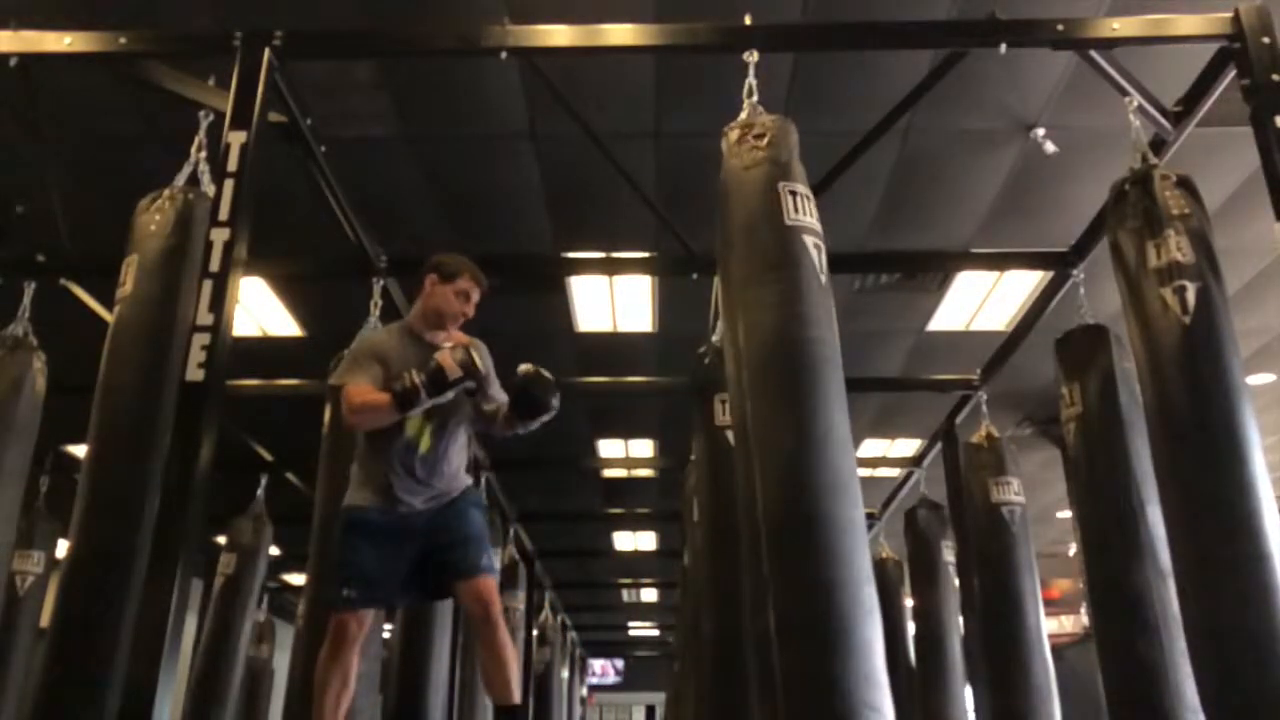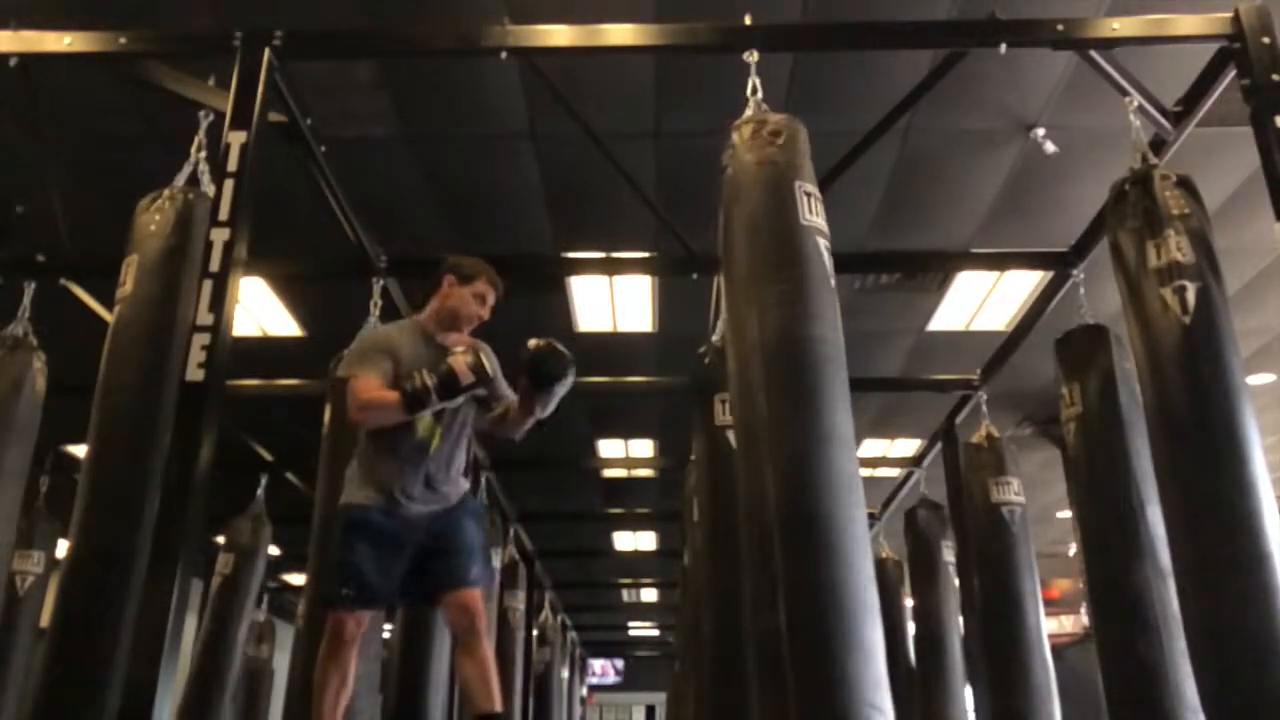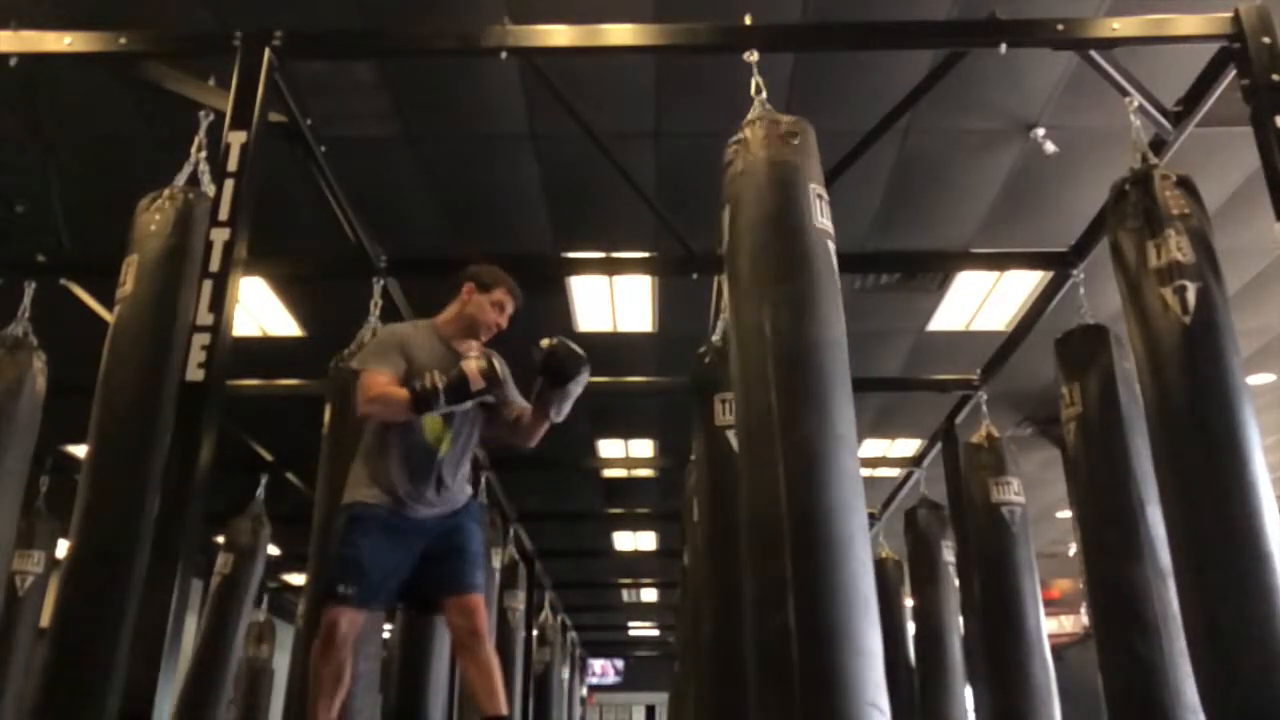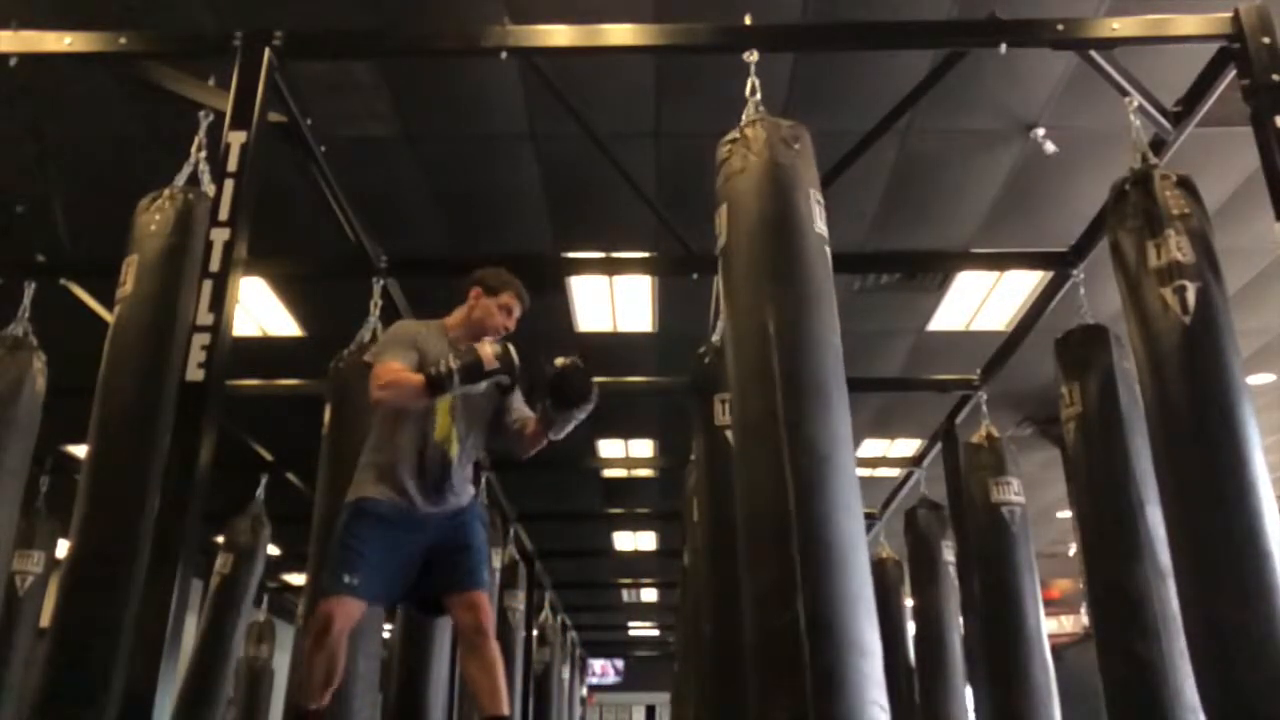
dt=0.2s
person 1, frame 1
left shoulder: (473, 353)
right shoulder: (375, 345)
left elbow: (498, 422)
right elbow: (354, 411)
left wrist: (531, 404)
right wrist: (428, 384)
left hip: (448, 501)
right hip: (377, 507)
left knee: (486, 606)
right knee: (347, 626)
person 1, frame 2
left shoulder: (479, 357)
right shoulder: (384, 340)
left elbow: (511, 426)
right elbow: (361, 408)
left wrist: (543, 389)
right wrist: (438, 388)
left hip: (445, 507)
right hip: (375, 507)
left knee: (470, 619)
right knee: (343, 626)
person 1, frame 3
left shoulder: (489, 365)
right shoulder: (401, 338)
left elbow: (525, 433)
right elbow: (369, 401)
left wrist: (556, 391)
right wrist: (447, 389)
left hip: (448, 512)
right hip: (379, 506)
left knee: (472, 624)
right knee: (338, 624)
person 1, frame 4
left shoulder: (497, 369)
right shoulder: (411, 334)
left elbow: (524, 441)
right elbow: (384, 390)
left wrist: (562, 409)
right wrist: (462, 370)
left hip: (453, 510)
right hip: (385, 502)
left knee: (477, 621)
right knee: (332, 617)
